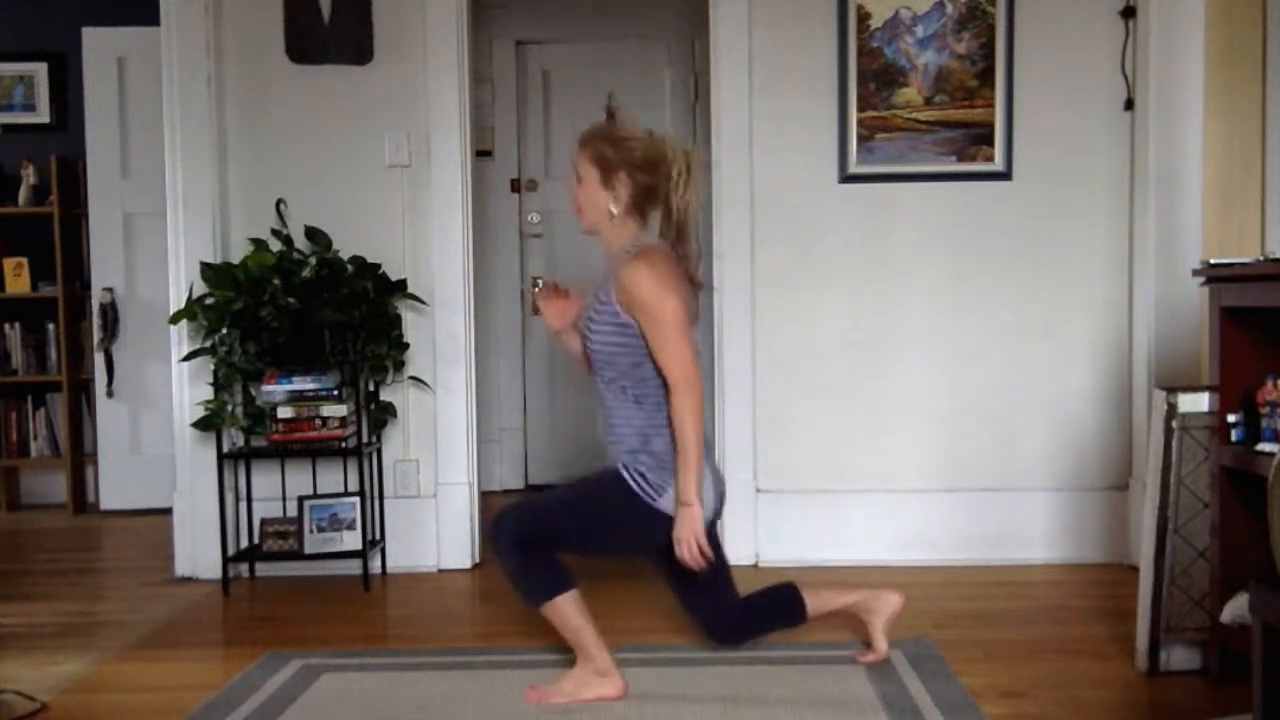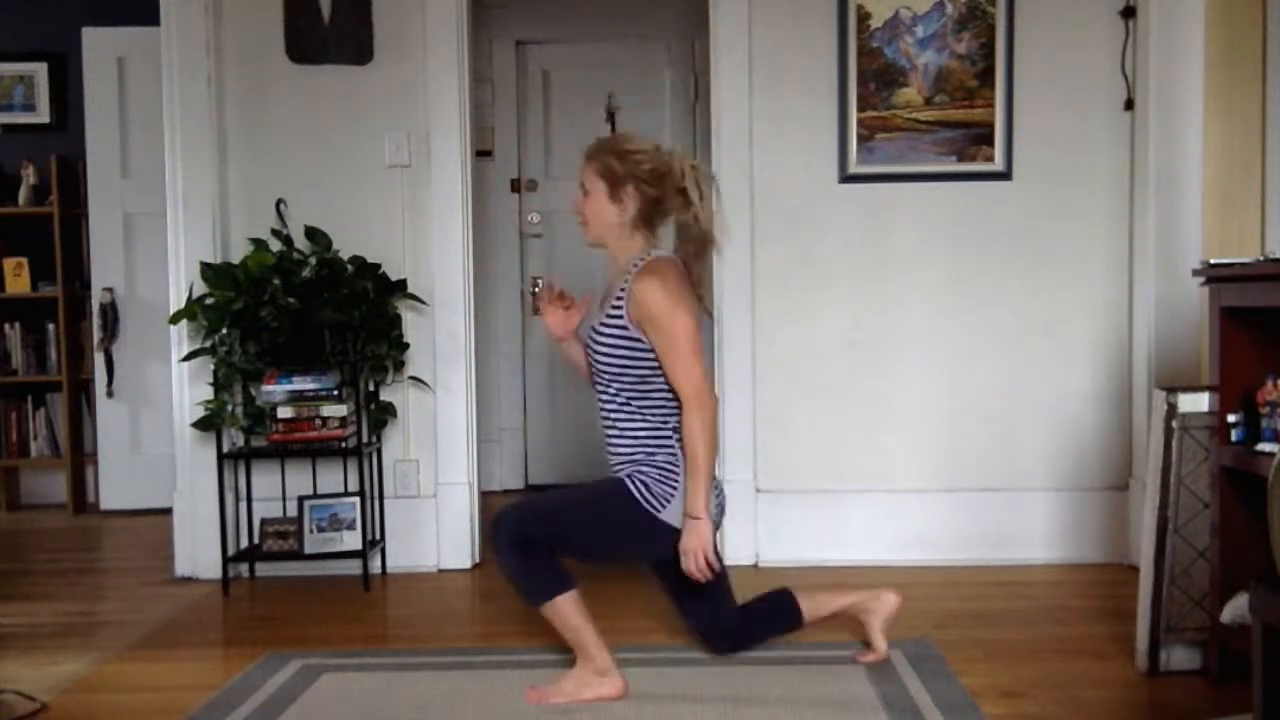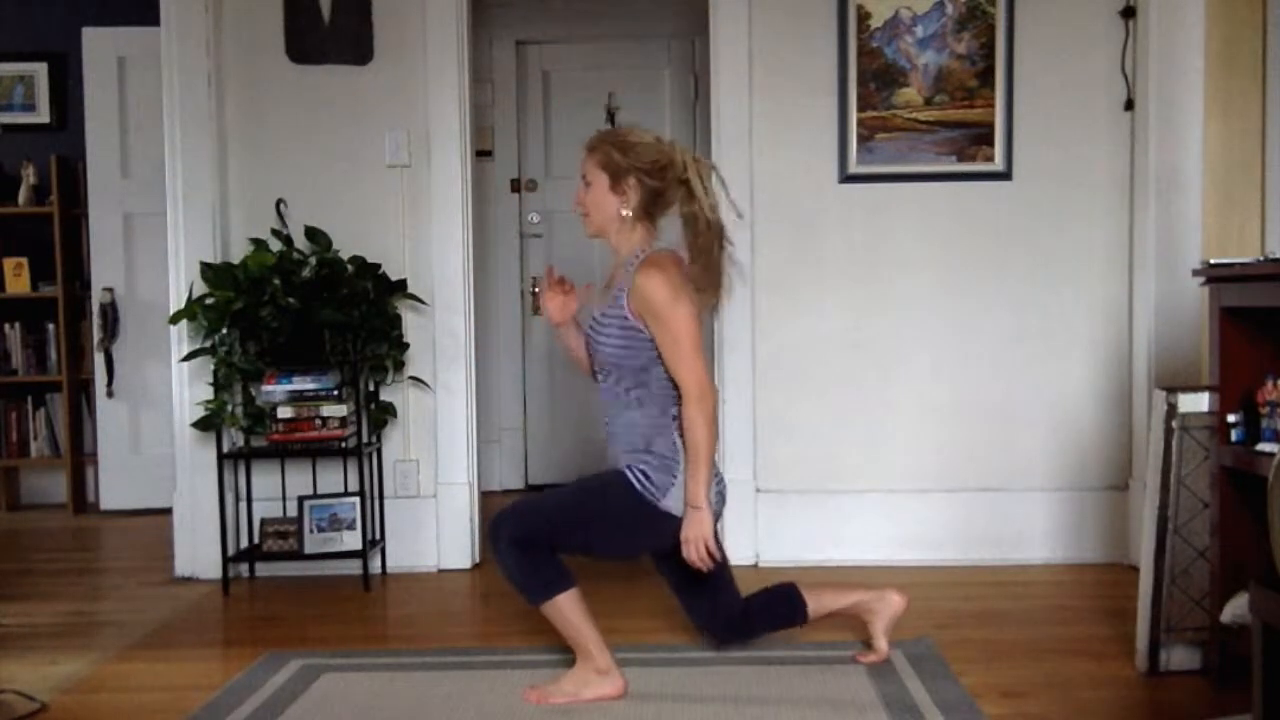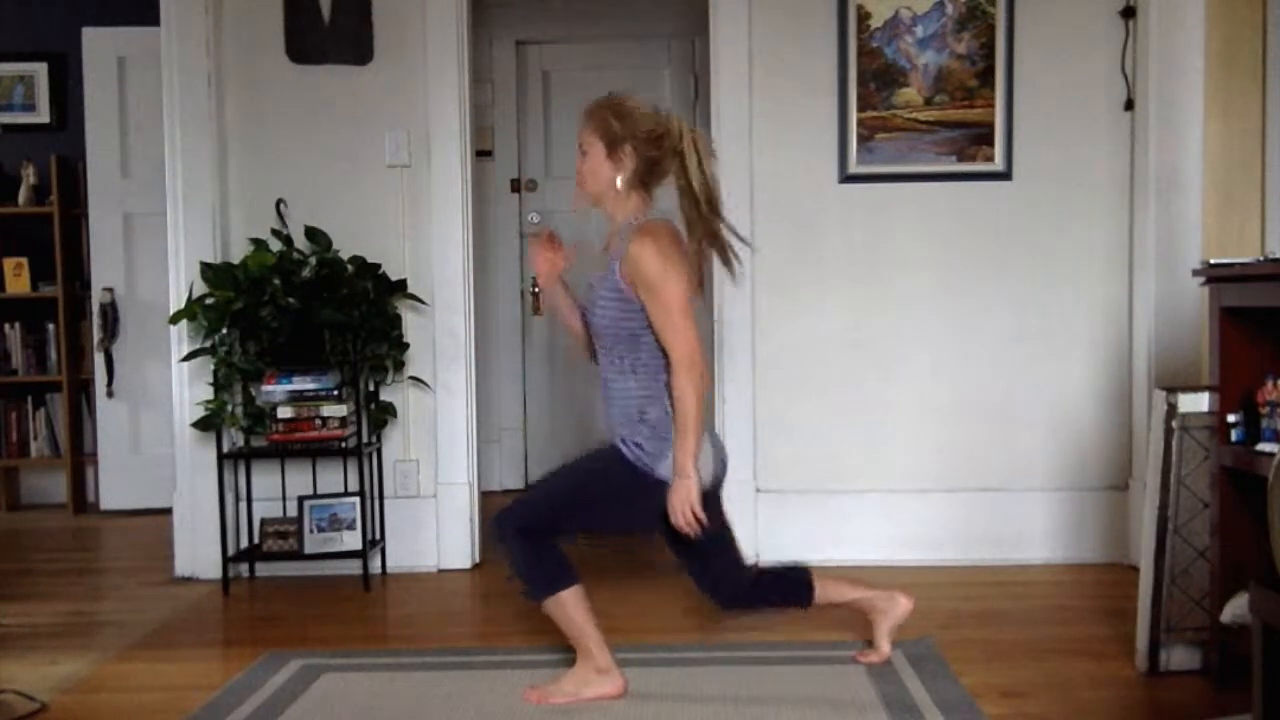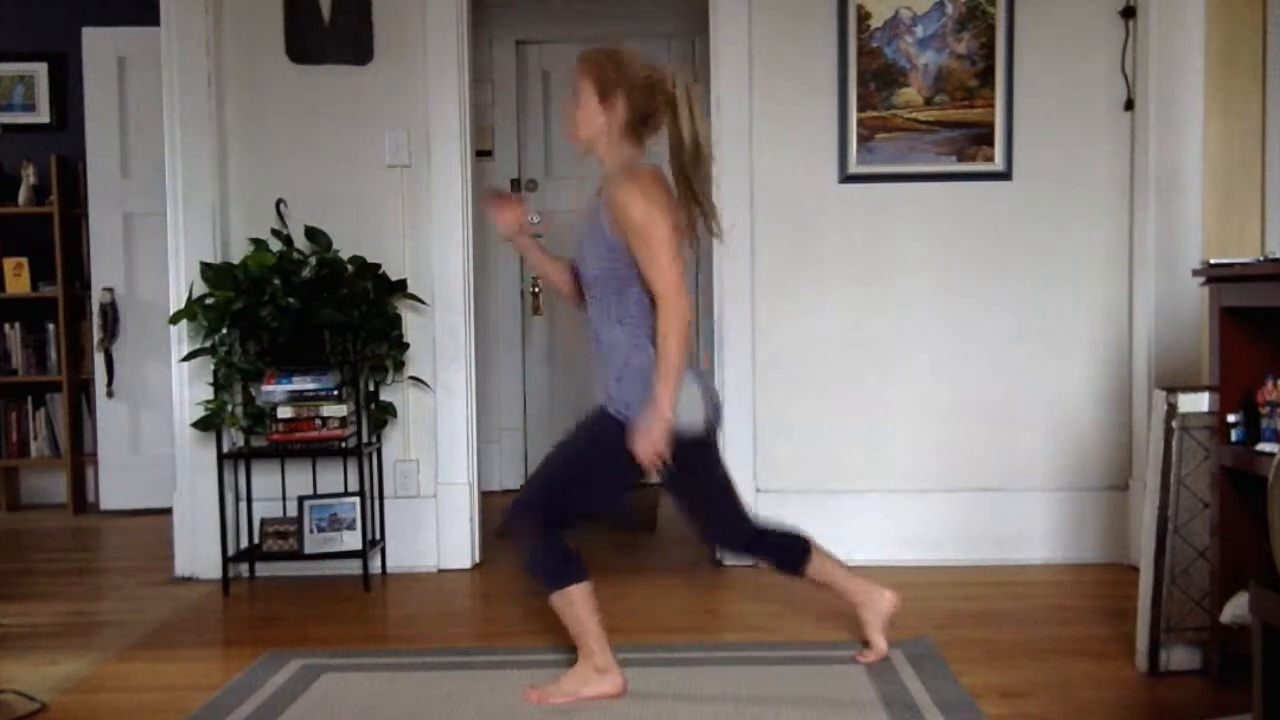
dt=0.1s
person 1, frame 1
left shoulder: (644, 271)
right shoulder: (630, 267)
left elbow: (686, 388)
left wrist: (689, 502)
right wrist: (567, 330)
left hip: (660, 487)
right hip: (663, 481)
left knee: (513, 533)
right knee: (726, 621)
left ankle: (596, 671)
right ankle: (870, 602)
person 1, frame 2
left shoulder: (655, 285)
right shoulder: (630, 282)
left elbow: (698, 402)
right elbow: (614, 381)
left wrist: (696, 515)
right wrist: (566, 338)
left hip: (663, 496)
right hip: (659, 493)
left knee: (513, 533)
right knee: (723, 629)
left ankle: (596, 672)
right ankle: (867, 602)
person 1, frame 3
left shoulder: (656, 277)
right shoulder: (629, 274)
left elbow: (698, 394)
right elbow: (613, 372)
left wrist: (698, 505)
right wrist: (565, 325)
left hip: (664, 487)
right hip: (656, 483)
left knee: (513, 533)
right knee: (727, 621)
left ankle: (596, 672)
right ankle: (872, 601)
person 1, frame 4
left shoulder: (646, 247)
right shoulder: (625, 242)
left elbow: (689, 363)
right elbow: (599, 343)
left wrist: (684, 473)
right wrist: (554, 286)
left hip: (656, 460)
right hip: (657, 453)
left knee: (518, 526)
right knee: (730, 586)
left ankle: (596, 670)
right ankle: (877, 602)
person 1, frame 5
left shoulder: (635, 191)
right shoulder: (614, 193)
left elbow: (674, 304)
right elbow: (583, 290)
left wrist: (658, 410)
right wrist: (521, 240)
left hip: (648, 409)
right hip: (647, 407)
left knee: (534, 515)
right knee: (730, 527)
left ankle: (597, 668)
right ankle: (865, 594)
